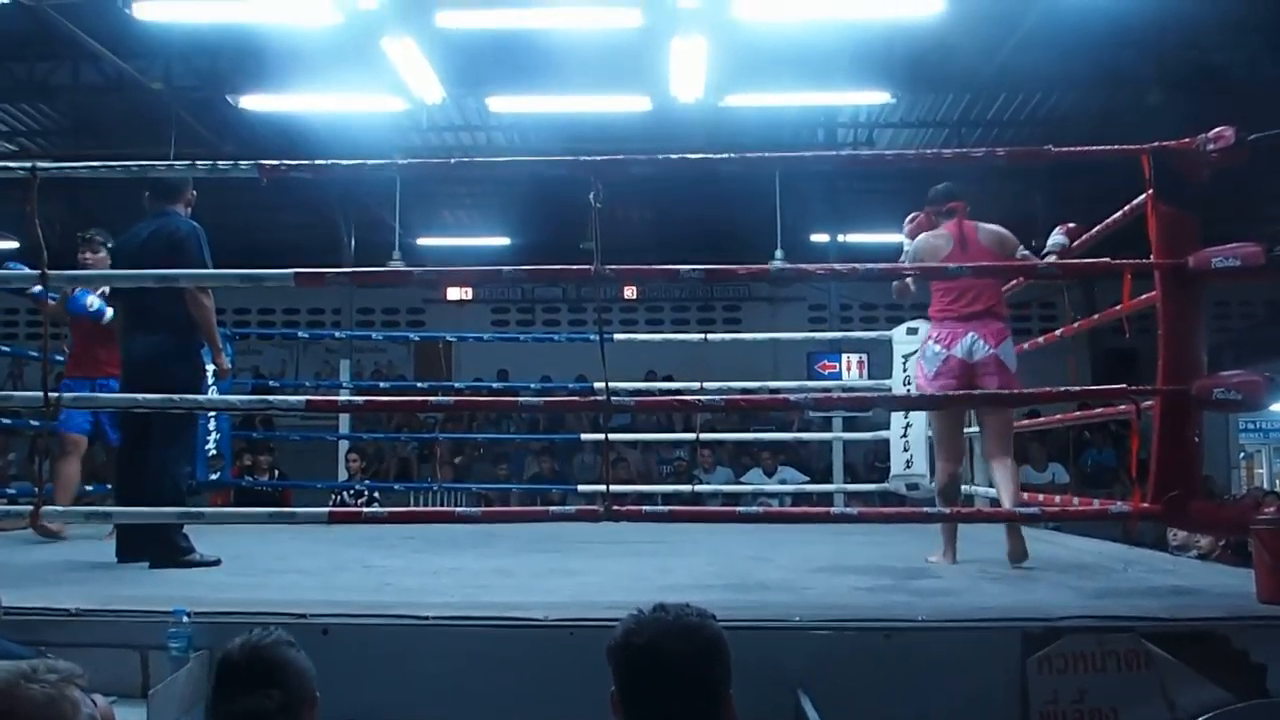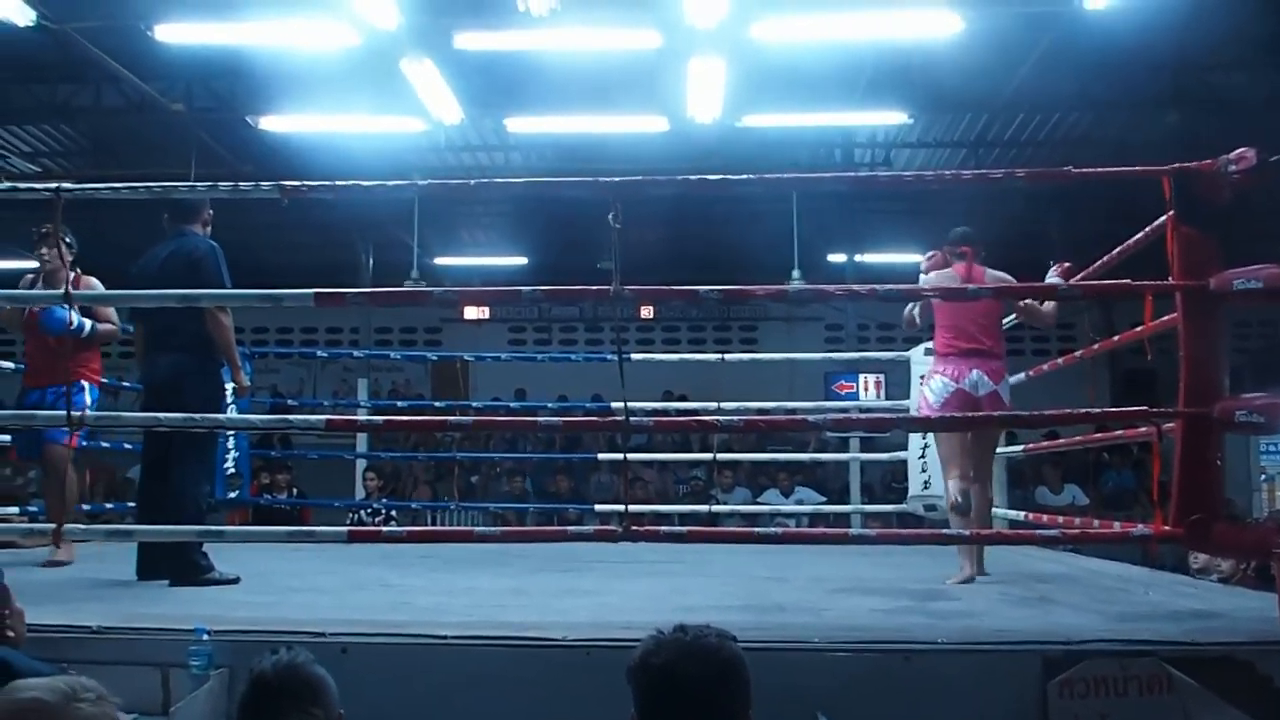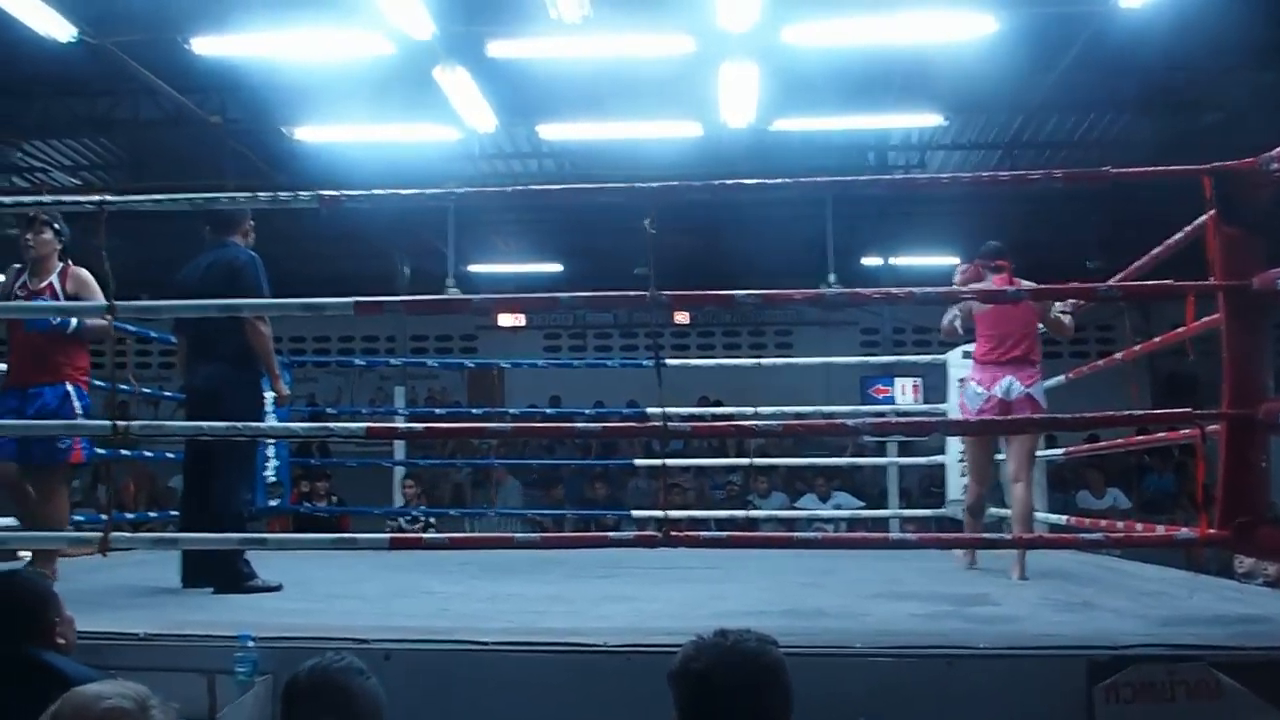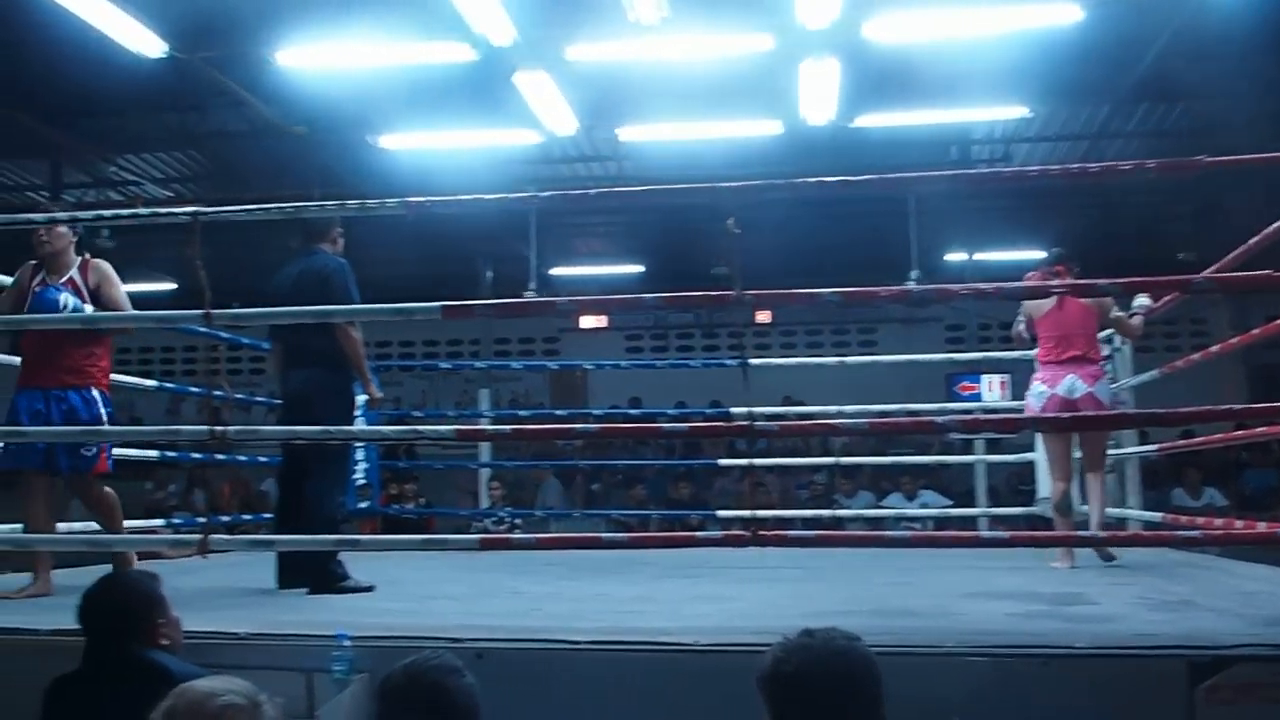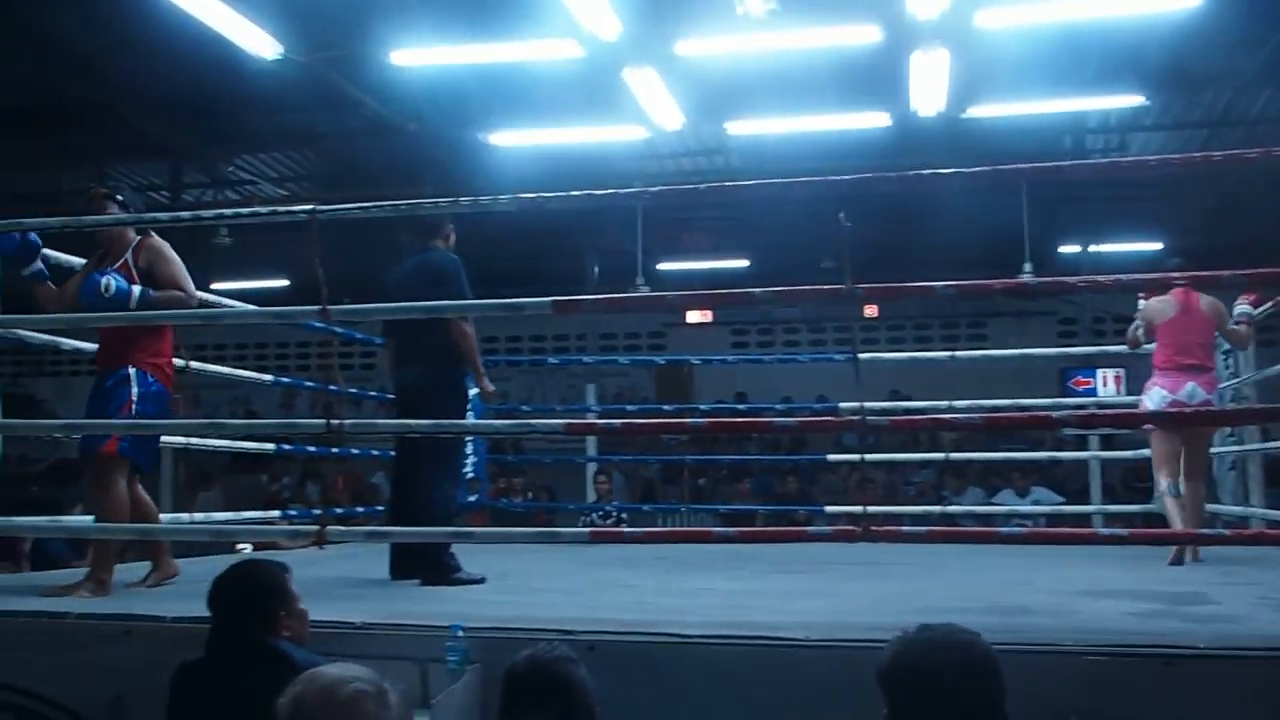
dt=0.5s
person 1, frame 1
left shoulder: (127, 239)
right shoulder: (186, 231)
left elbow: (119, 305)
right elbow: (197, 295)
right wrist: (217, 350)
left hip: (137, 353)
right hip: (175, 352)
left knee: (134, 446)
right knee: (173, 449)
left ankle: (132, 542)
right ankle: (169, 545)
person 1, frame 2
left shoulder: (147, 260)
right shoulder: (205, 251)
left elbow: (139, 326)
right elbow: (216, 314)
right wrist: (236, 369)
left hip: (158, 372)
right hip: (195, 370)
left knee: (156, 466)
right knee: (192, 467)
left ankle: (153, 559)
right ankle: (188, 563)
person 1, frame 3
left shoulder: (190, 270)
right shoulder: (244, 261)
left elbow: (182, 336)
right elbow: (255, 323)
right wrist: (275, 377)
left hip: (200, 381)
right hip: (236, 379)
left knee: (199, 473)
right knee: (233, 475)
left ankle: (197, 567)
right ankle: (231, 570)
person 1, frame 4
left shoulder: (284, 277)
right shoulder: (334, 267)
left elbow: (277, 341)
right elbow: (346, 328)
right wrist: (367, 381)
left hip: (295, 385)
right hip: (328, 383)
left knee: (294, 475)
right knee: (327, 477)
left ankle: (293, 568)
right ankle: (325, 571)
person 1, frame 5
left shoulder: (398, 273)
right shoulder: (446, 263)
left elbow: (390, 336)
right elbow: (459, 323)
right wrist: (479, 375)
left hip: (408, 379)
right hip: (442, 378)
left knee: (408, 468)
right knee: (441, 470)
left ankle: (405, 559)
right ankle: (437, 562)
person 2, frame 1
right shoulder: (73, 287)
right elbow: (56, 314)
left wrist: (104, 315)
left hip: (113, 381)
right hip: (77, 379)
left knee: (118, 453)
right knee: (70, 444)
right ankle: (57, 517)
person 2, frame 2
left shoulder: (87, 285)
right shoulder: (29, 284)
left elbow: (114, 329)
left wrist: (81, 327)
left hip: (75, 385)
right hip: (35, 388)
left knee: (57, 456)
right knee: (50, 464)
left ankle: (63, 541)
right ankle: (63, 542)
person 2, frame 3
left shoulder: (75, 277)
left elbow: (106, 325)
left wrist: (66, 323)
left hip: (61, 389)
left knee: (52, 476)
left ankle: (47, 563)
person 2, frame 4
left shoulder: (95, 269)
left wrist: (80, 311)
left hip: (83, 391)
right hip: (33, 391)
left knee: (88, 480)
right knee: (35, 482)
left ankle: (122, 553)
right ankle: (42, 577)
person 2, frame 5
left shoulder: (151, 249)
right shoulder: (99, 263)
left elbow: (187, 298)
right elbow: (59, 305)
left wrist: (131, 296)
left hip: (140, 373)
right hip: (113, 375)
left knee: (108, 466)
right knee: (120, 473)
left ankle: (100, 576)
right ankle: (163, 562)
person 3, frame 1
left shoulder: (925, 242)
right shoulder: (996, 236)
left elbow: (900, 291)
right wrist: (1056, 247)
left hip: (945, 345)
right hip: (992, 342)
left knee: (947, 454)
right knee: (998, 449)
left ankle: (948, 548)
right ankle: (1010, 514)
person 3, frame 2
left shoulder: (935, 280)
right shoulder: (1001, 281)
left elbow: (909, 323)
right elbow: (1045, 318)
left hip: (949, 377)
right hip: (991, 378)
left knee: (956, 474)
right knee: (981, 475)
left ankle: (968, 555)
right ankle: (978, 558)
person 3, frame 3
left shoulder: (973, 293)
left elbow: (948, 331)
right elbow: (1065, 331)
right wrist: (1065, 306)
left hip: (985, 384)
right hip: (1026, 385)
left knee: (979, 478)
right knee: (1020, 476)
left ankle: (970, 551)
right ankle: (1019, 563)
person 3, frame 4
left shoulder: (1033, 301)
right shoulder: (1095, 296)
left elbow: (1019, 336)
right elbow: (1132, 330)
right wrist: (1141, 307)
left hip: (1050, 384)
right hip: (1090, 382)
left knee: (1060, 473)
right knee: (1095, 467)
left ankle: (1066, 552)
right ankle: (1098, 533)
person 3, frame 5
left shoulder: (1154, 306)
right shoulder: (1212, 305)
left elbow: (1133, 341)
right elbow: (1242, 341)
right wrist: (1244, 314)
left hip: (1166, 390)
right hip: (1203, 390)
left knee: (1166, 473)
right knee: (1196, 474)
right ankle: (1194, 544)
